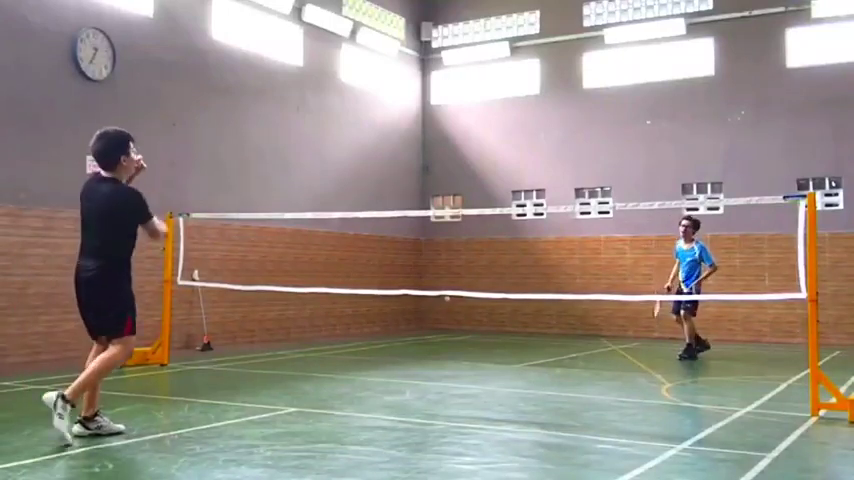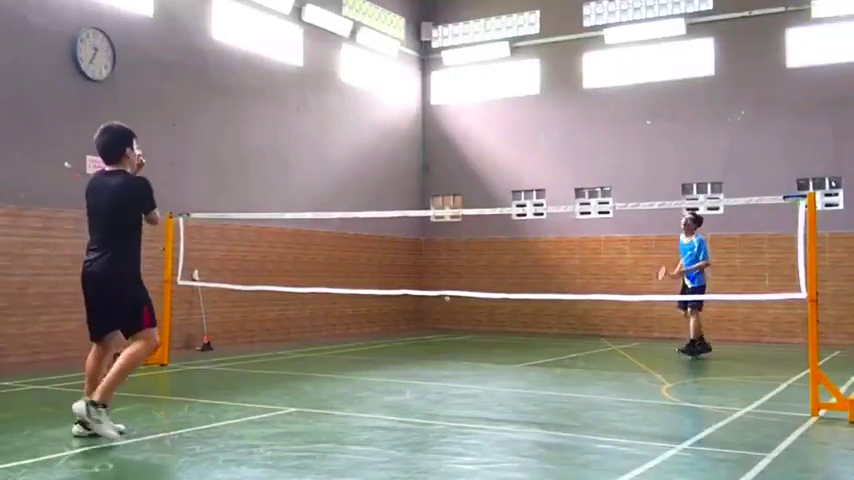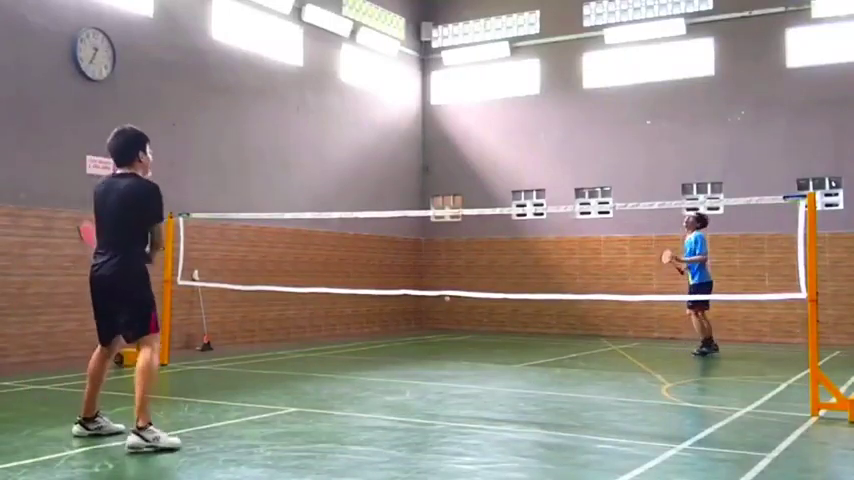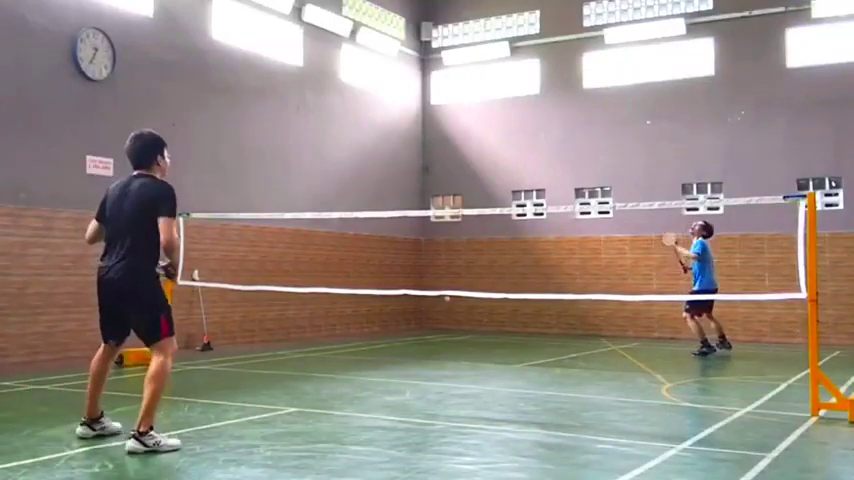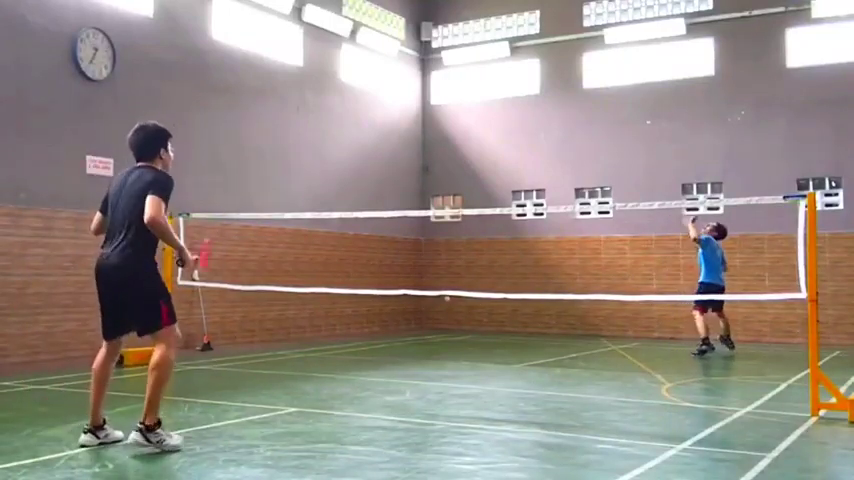
dt=0.2s
person 1, frame 1
left shoulder: (91, 185)
right shoulder: (129, 199)
right elbow: (155, 231)
left wrist: (131, 175)
right wrist: (161, 225)
left hip: (87, 277)
right hip: (110, 281)
left knee: (104, 344)
right knee: (121, 347)
left ankle: (89, 417)
right ankle: (65, 398)
person 1, frame 2
left shoulder: (94, 184)
right shoulder: (138, 186)
right elbow: (153, 220)
left hip: (93, 272)
right hip: (120, 275)
left knee: (104, 343)
right knee: (146, 340)
left ankle: (90, 417)
right ankle: (96, 401)
person 1, frame 3
left shoulder: (102, 188)
right shoulder: (147, 190)
right elbow: (158, 240)
right wrist: (150, 253)
left hip: (100, 274)
right hip: (127, 276)
left knee: (107, 344)
right knee: (149, 345)
left ankle: (88, 418)
right ankle: (142, 427)
person 1, frame 4
left shoulder: (114, 190)
right shoulder: (162, 190)
left elbow: (91, 236)
right elbow: (168, 240)
right wrist: (173, 261)
left hip: (108, 277)
right hip: (139, 279)
left knee: (110, 346)
right knee: (164, 349)
left ankle: (92, 419)
right ankle: (143, 433)
person 1, frame 5
left shoulder: (120, 180)
right shoulder: (159, 178)
left elbow: (96, 227)
right elbow: (151, 218)
right wrist: (182, 250)
left hip: (106, 267)
right hip: (135, 268)
left knee: (111, 344)
right knee: (168, 338)
left ankle: (95, 427)
right ankle: (149, 426)
person 2, frame 1
left shoulder: (699, 247)
right shoulder: (678, 245)
left elbow: (713, 267)
left wrist: (698, 281)
right wrist: (670, 281)
left hip: (692, 288)
right hip: (681, 287)
left knee: (685, 314)
right knee: (678, 317)
left ankle: (690, 349)
right ankle: (700, 342)
person 2, frame 2
left shoulder: (699, 240)
right shoulder: (682, 238)
left elbow: (706, 263)
left wrist: (686, 270)
right wrist: (676, 271)
left hip: (697, 283)
right hip: (686, 282)
left knee: (692, 311)
right knee: (686, 312)
left ankle: (692, 345)
right ankle: (702, 343)
person 2, frame 3
left shoulder: (698, 236)
right shoulder: (689, 238)
left elbow: (703, 258)
left wrist: (683, 260)
right wrist: (685, 266)
left hip: (701, 281)
right hip: (695, 281)
left knee: (692, 312)
right knee: (700, 313)
left ankle: (706, 345)
right ankle: (710, 343)
person 2, frame 4
left shoulder: (700, 243)
right shoulder: (698, 243)
left elbow: (693, 256)
left wrist: (678, 248)
right wrist: (691, 268)
left hip: (702, 287)
right hip: (709, 286)
left knee: (688, 315)
right knee: (709, 315)
left ankle: (706, 345)
right ankle: (723, 341)
person 2, frame 5
left shoulder: (707, 239)
right shoulder: (717, 248)
left elbow: (694, 237)
right elbow: (725, 268)
left wrist: (691, 224)
left hip: (708, 283)
right hip: (719, 284)
left knee: (698, 312)
right knee: (720, 313)
left ankle: (705, 344)
right ankle: (727, 339)
